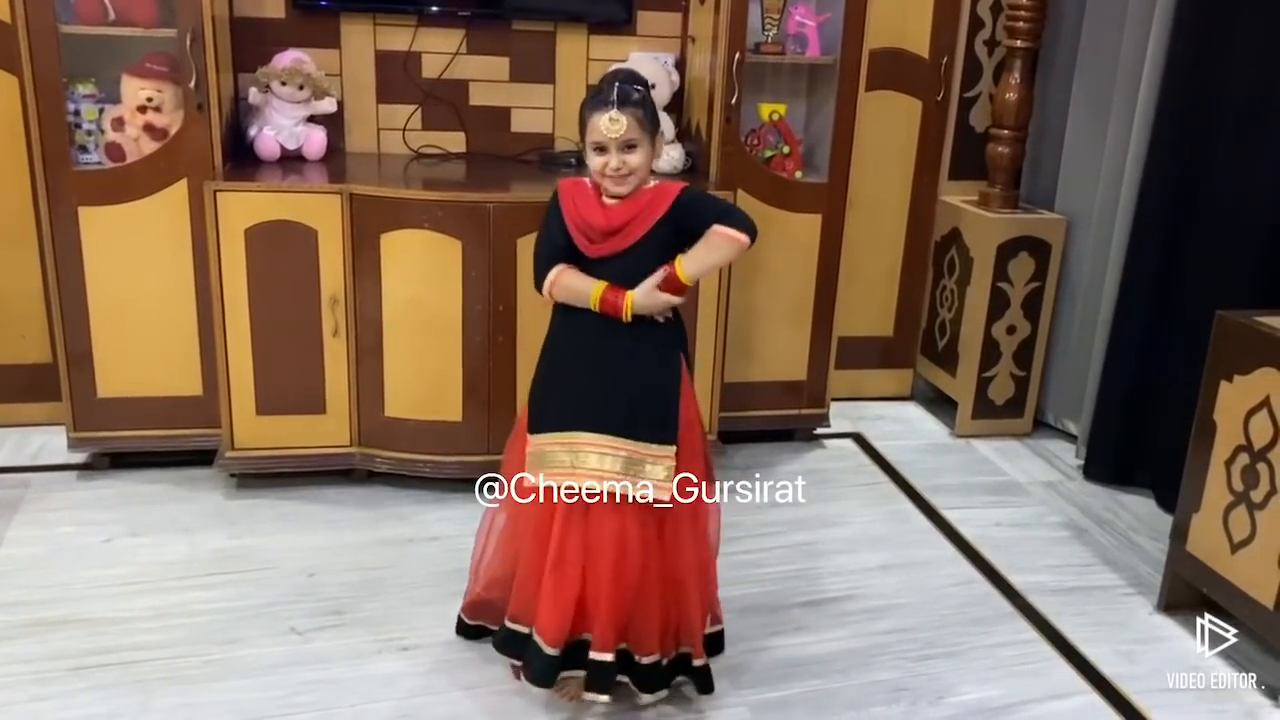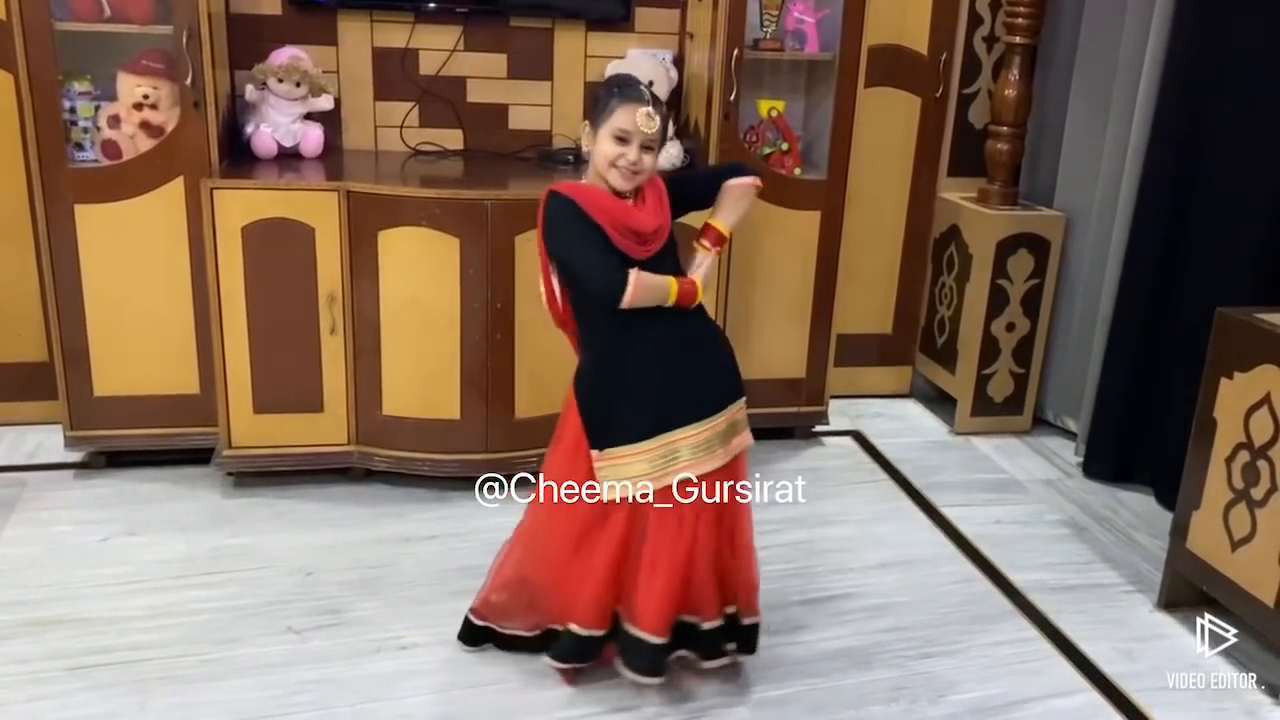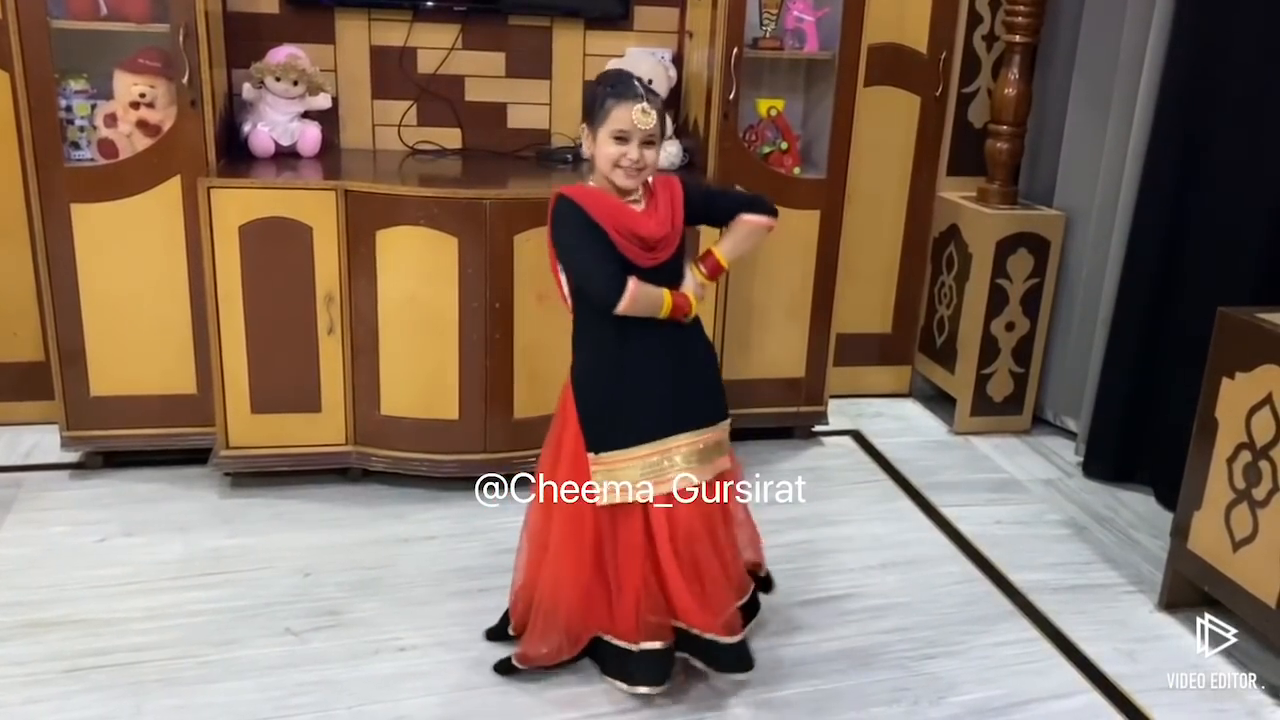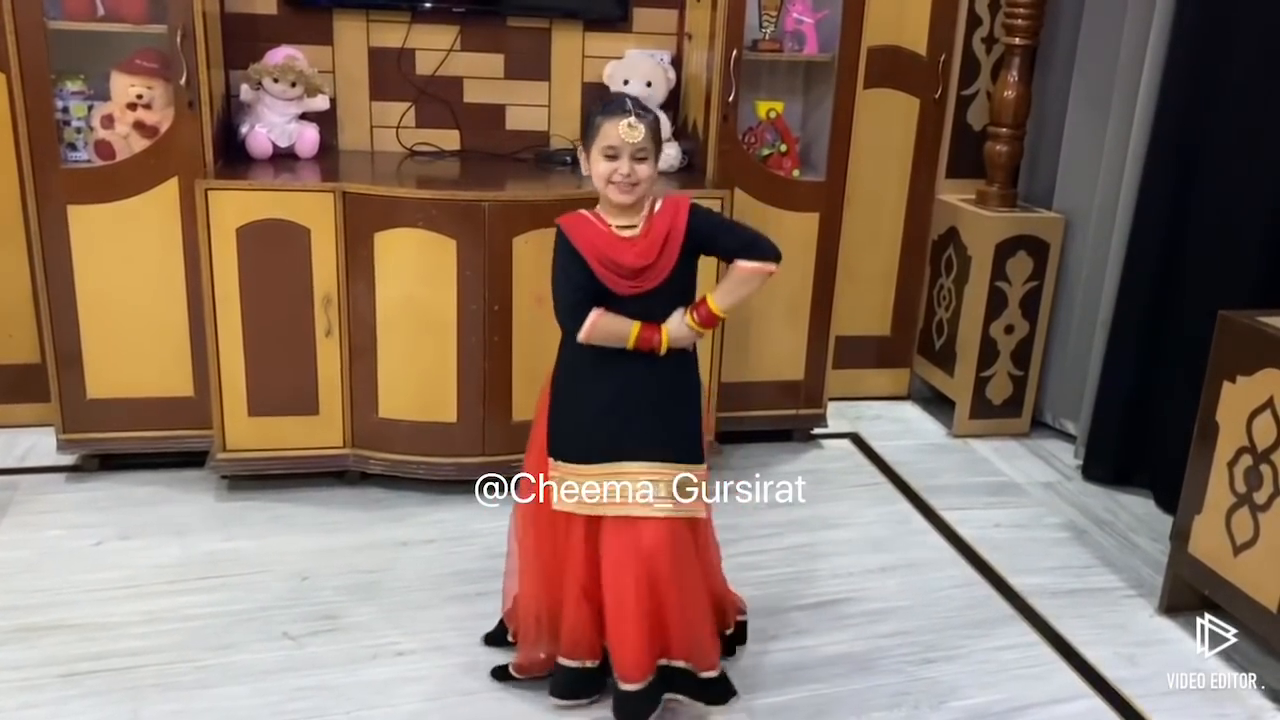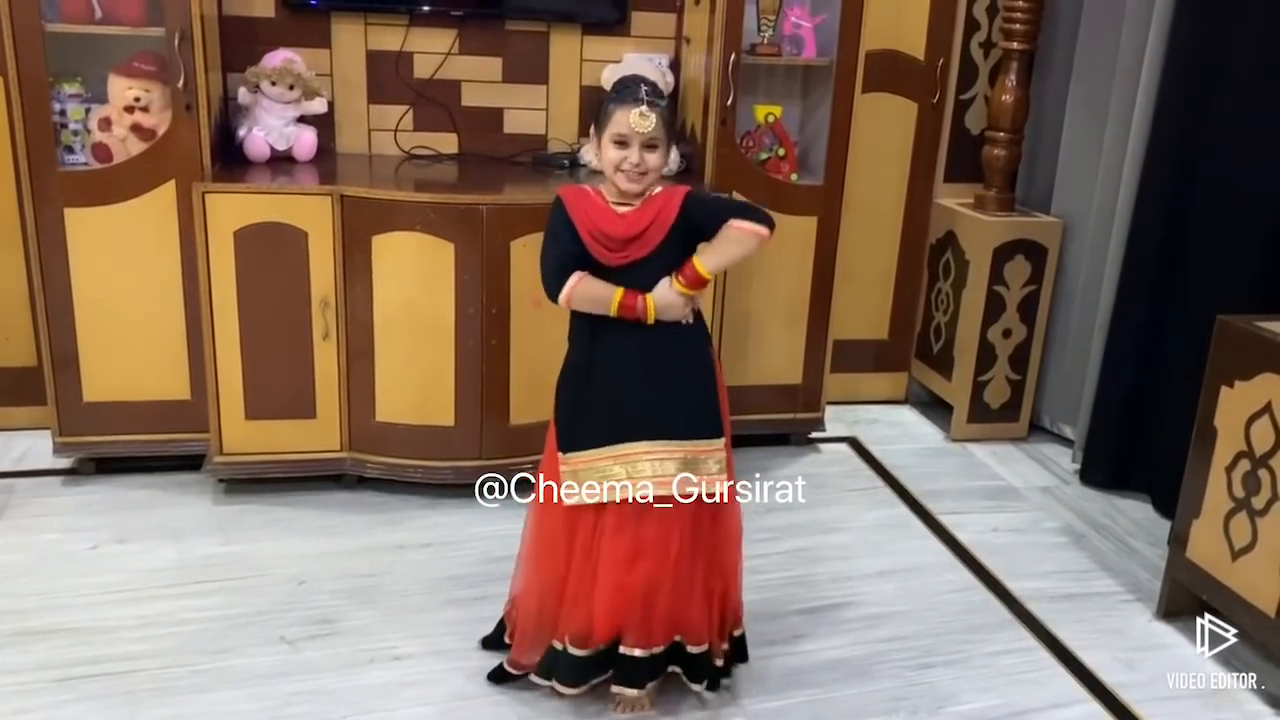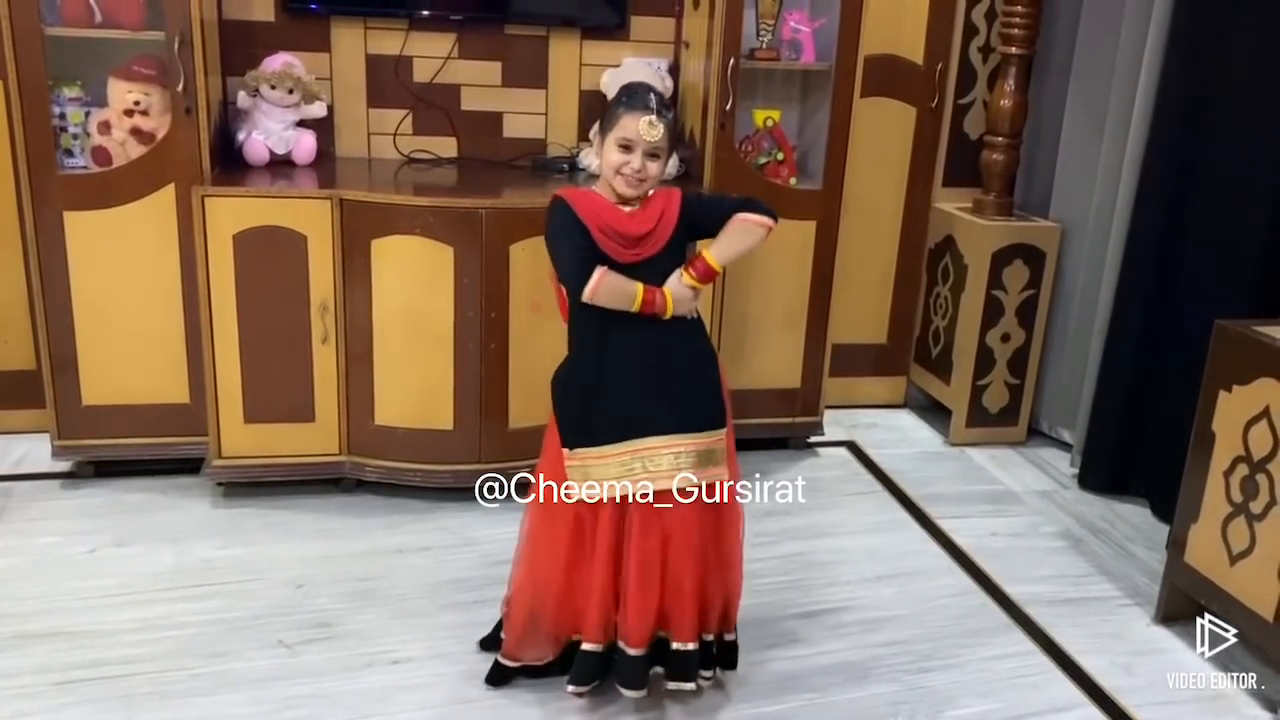
dt=0.5s
person 1, frame 1
left shoulder: (675, 203)
right shoulder: (567, 199)
left elbow: (738, 231)
right elbow: (549, 277)
left wrist: (669, 284)
right wrist: (627, 303)
left hip: (648, 389)
right hip: (570, 384)
left knee: (641, 517)
right knee: (566, 514)
left ankle: (641, 641)
right ankle: (557, 629)
person 1, frame 2
left shoulder: (663, 193)
right shoulder: (565, 205)
left elbow: (742, 179)
right elbow: (613, 286)
left wrist: (708, 246)
right wrist: (686, 288)
left hip: (690, 375)
right hip: (615, 384)
left knee: (692, 507)
right knee: (599, 513)
left ankle: (673, 624)
right ankle: (585, 622)
person 1, frame 3
left shoulder: (675, 195)
right shoulder: (573, 208)
left elbow: (760, 212)
right elbow: (612, 291)
left wrist: (707, 269)
right wrist: (681, 301)
left hip: (682, 386)
right hip: (609, 391)
left knee: (690, 514)
right knee: (602, 518)
left ankle: (703, 627)
right ankle: (612, 632)
person 1, frame 4
left shoulder: (682, 219)
right shoulder: (573, 233)
left elbow: (762, 255)
right elbow: (577, 320)
left wrist: (700, 318)
right wrist: (658, 336)
left hip: (662, 414)
right hip: (584, 415)
left knee: (656, 546)
right knee: (575, 540)
left ankle: (654, 665)
right ankle: (575, 650)
person 1, frame 5
left shoulder: (680, 206)
right shoulder: (571, 208)
left elbow: (755, 222)
right elbow: (558, 284)
left wrist: (687, 283)
right wrist: (646, 305)
left hip: (678, 400)
right hip: (596, 399)
left knee: (664, 529)
right knee: (584, 526)
left ankle: (643, 659)
right ankle: (569, 644)
person 1, frame 6
left shoulder: (676, 207)
right shoulder: (568, 210)
left elbow: (759, 215)
right elbow: (585, 281)
left wrist: (695, 275)
right wrist: (662, 301)
left hip: (679, 396)
right hip: (597, 398)
left knee: (674, 525)
right knee: (588, 524)
left ankle: (659, 645)
right ankle: (584, 642)
